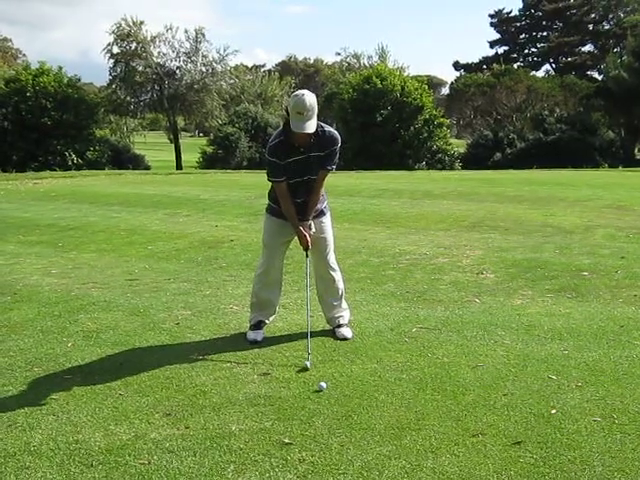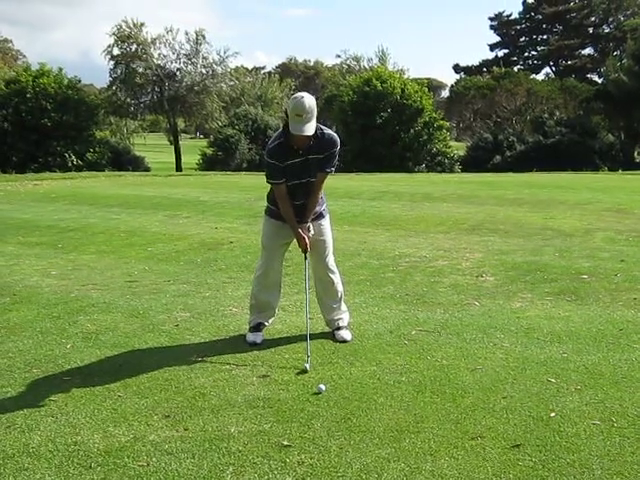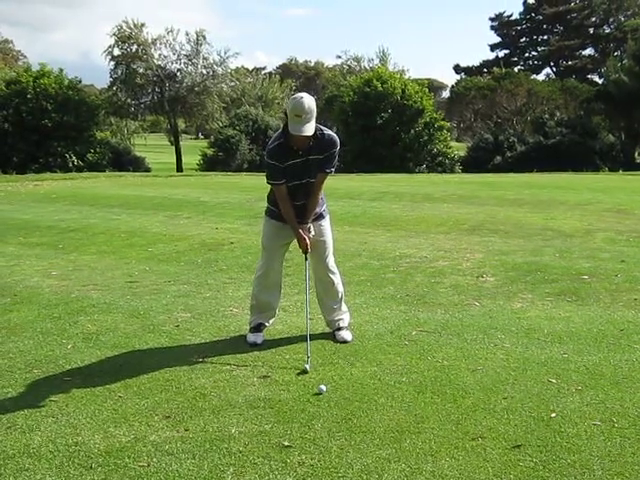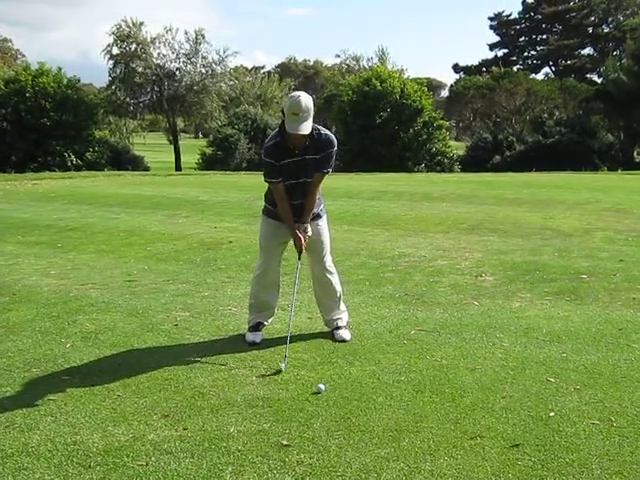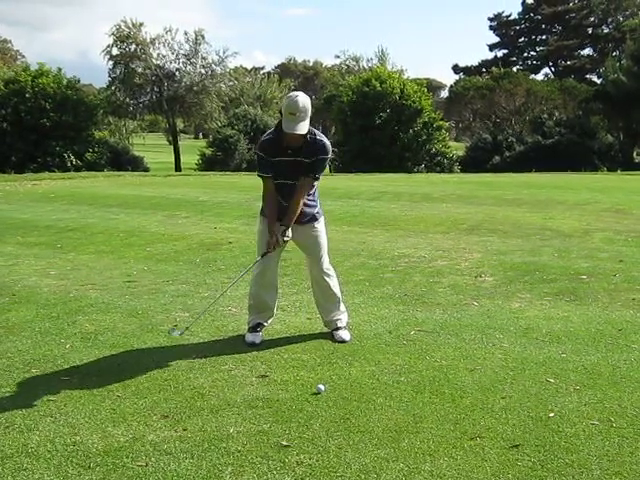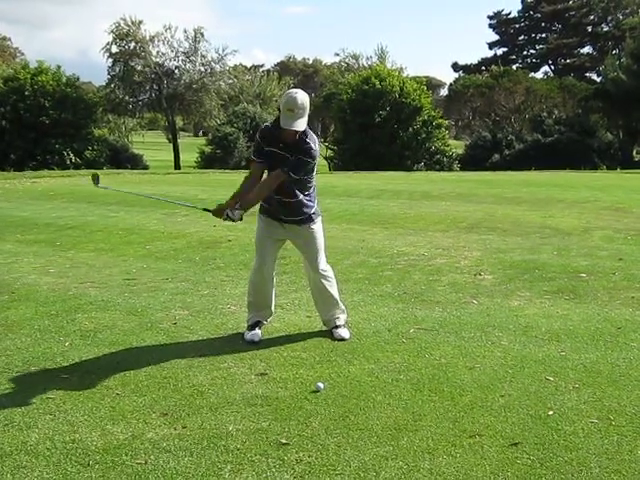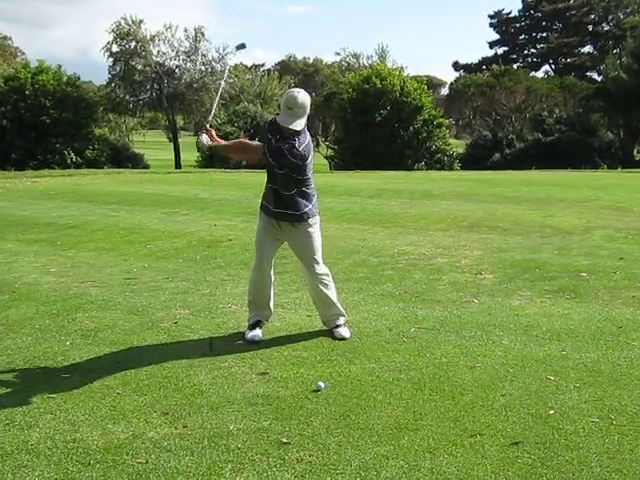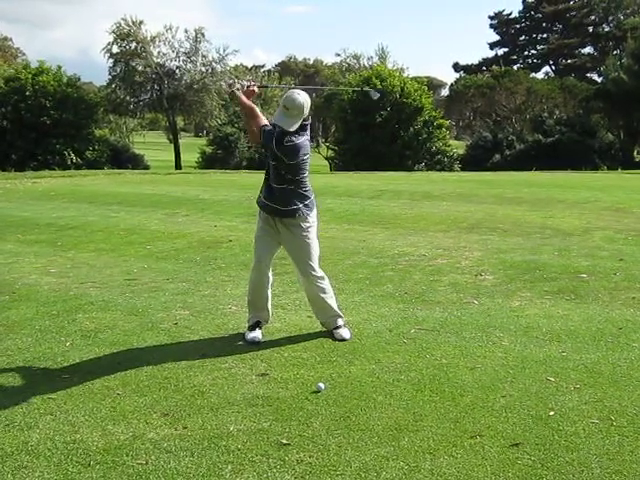
dt=0.2s
person 1, frame 1
left shoulder: (330, 138)
right shoulder: (276, 146)
left elbow: (318, 184)
right elbow: (282, 193)
left wrist: (308, 221)
right wrist: (297, 228)
left hip: (316, 212)
right hip: (280, 214)
left knee: (327, 265)
right knee: (269, 266)
left ankle: (339, 318)
right ankle: (259, 320)
person 1, frame 2
left shoulder: (329, 141)
right shoulder: (275, 148)
left elbow: (318, 186)
right elbow: (281, 195)
left wrist: (307, 224)
right wrist: (297, 231)
left hip: (316, 214)
right hip: (279, 216)
left knee: (326, 267)
right knee: (268, 268)
left ankle: (338, 320)
right ankle: (258, 321)
person 1, frame 3
left shoulder: (329, 141)
right shoulder: (275, 149)
left elbow: (317, 187)
right elbow: (281, 195)
left wrist: (307, 224)
right wrist: (297, 231)
left hip: (316, 215)
right hip: (279, 217)
left knee: (326, 268)
right knee: (268, 268)
left ankle: (338, 321)
right ankle: (258, 322)
person 1, frame 4
left shoulder: (326, 141)
right shoulder: (271, 148)
left elbow: (314, 187)
right elbow: (278, 194)
left wrist: (305, 224)
right wrist: (292, 230)
left hip: (312, 215)
right hip: (277, 216)
left knee: (324, 268)
right knee: (267, 269)
left ankle: (337, 320)
right ankle: (257, 321)
person 1, frame 5
left shoulder: (321, 146)
right shoulder: (266, 145)
left elbow: (301, 192)
right elbow: (269, 191)
left wrist: (288, 227)
right wrist: (269, 231)
left hip: (308, 217)
right hip: (274, 216)
left knee: (321, 269)
right knee: (264, 269)
left ankle: (336, 320)
right ankle: (257, 321)
person 1, frame 6
left shoulder: (309, 149)
right shoulder: (266, 133)
left elbow: (272, 182)
right elbow: (255, 173)
left wrist: (240, 209)
right wrist: (231, 202)
left hip: (304, 218)
right hip: (271, 215)
left knee: (318, 269)
right knee: (262, 268)
left ankle: (335, 319)
right ankle: (257, 319)
person 1, frame 7
left shoulder: (296, 146)
right shoulder: (275, 127)
left elbow: (253, 153)
right elbow: (251, 155)
left wrist: (217, 145)
right wrist: (219, 143)
left hip: (300, 217)
right hip: (270, 213)
left knee: (315, 270)
right knee: (261, 266)
left ankle: (335, 319)
right ankle: (257, 319)
person 1, frame 8
left shoulder: (290, 144)
right shoulder: (293, 124)
left elbow: (259, 125)
right elbow: (255, 134)
left wrist: (242, 101)
right wrist: (246, 101)
left hip: (296, 217)
right hip: (269, 213)
left knee: (310, 272)
right knee: (259, 267)
left ankle: (334, 321)
right ankle: (257, 320)
